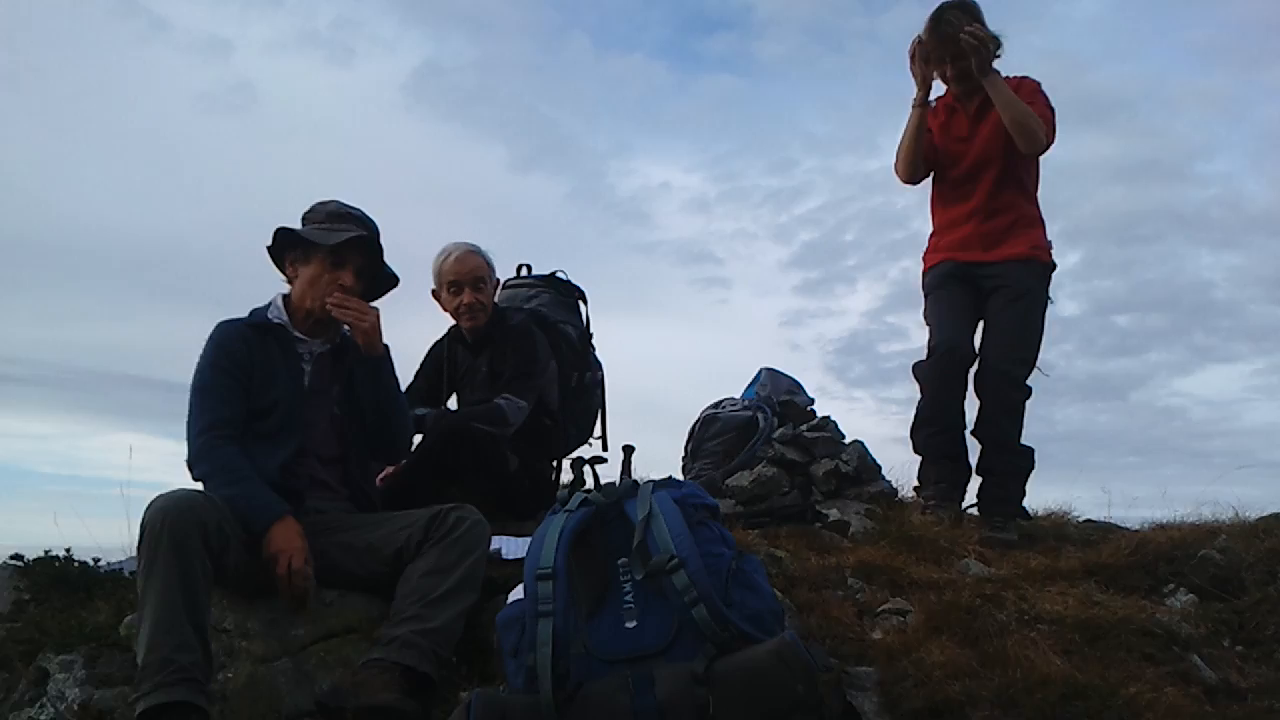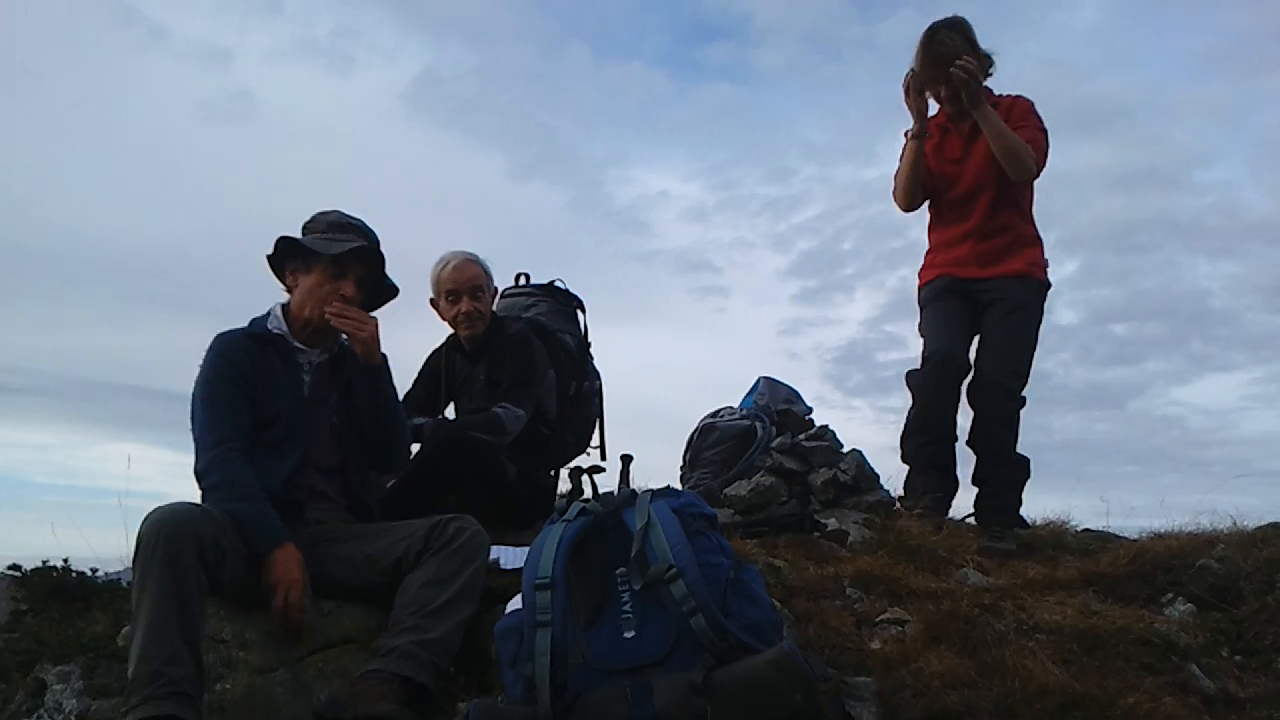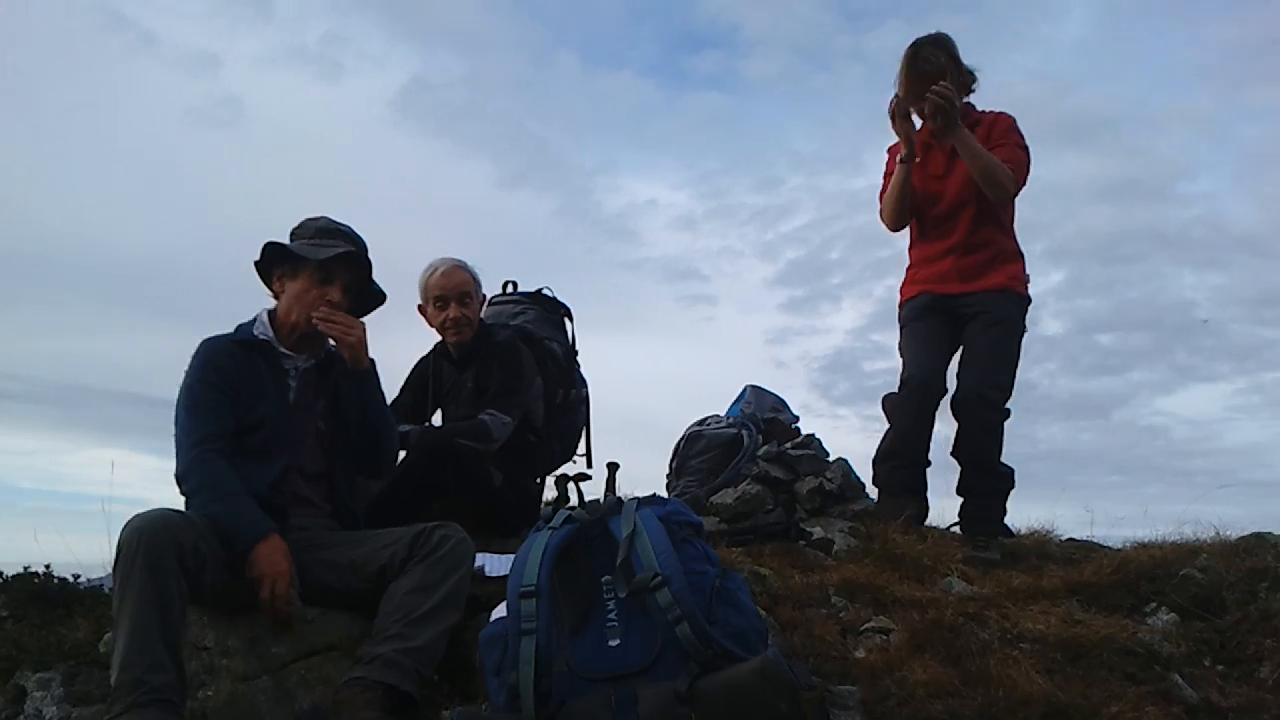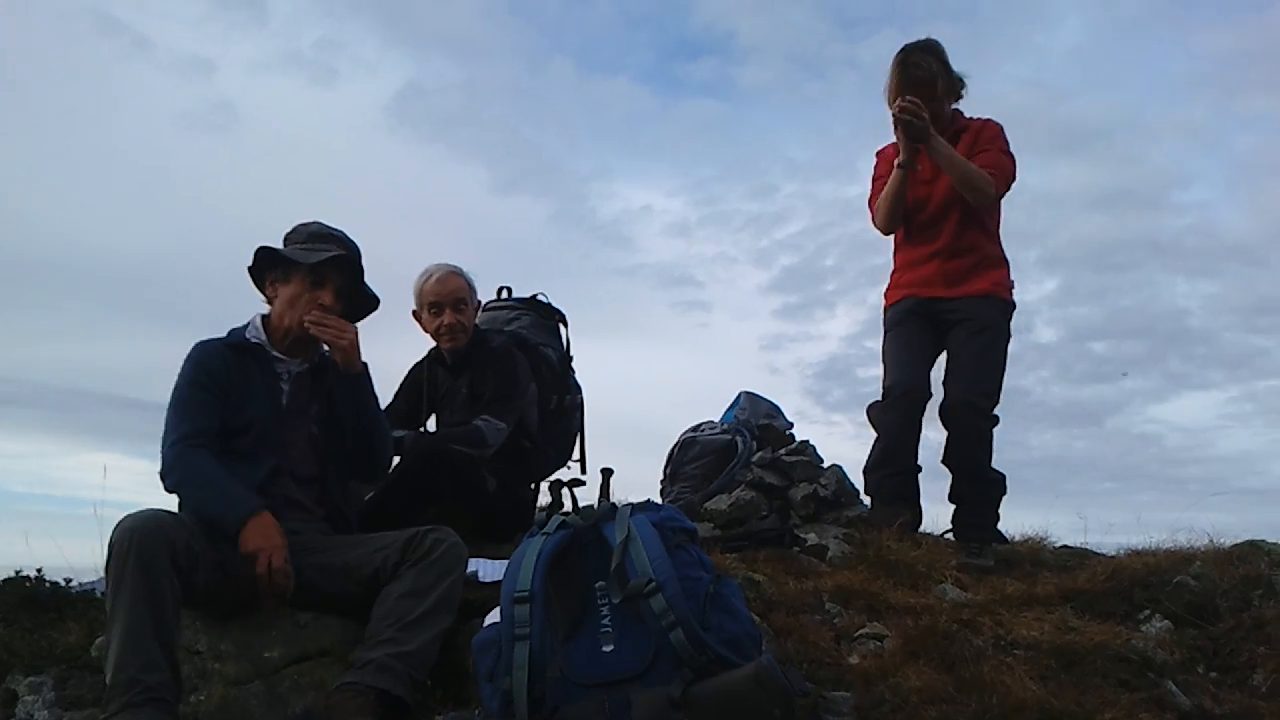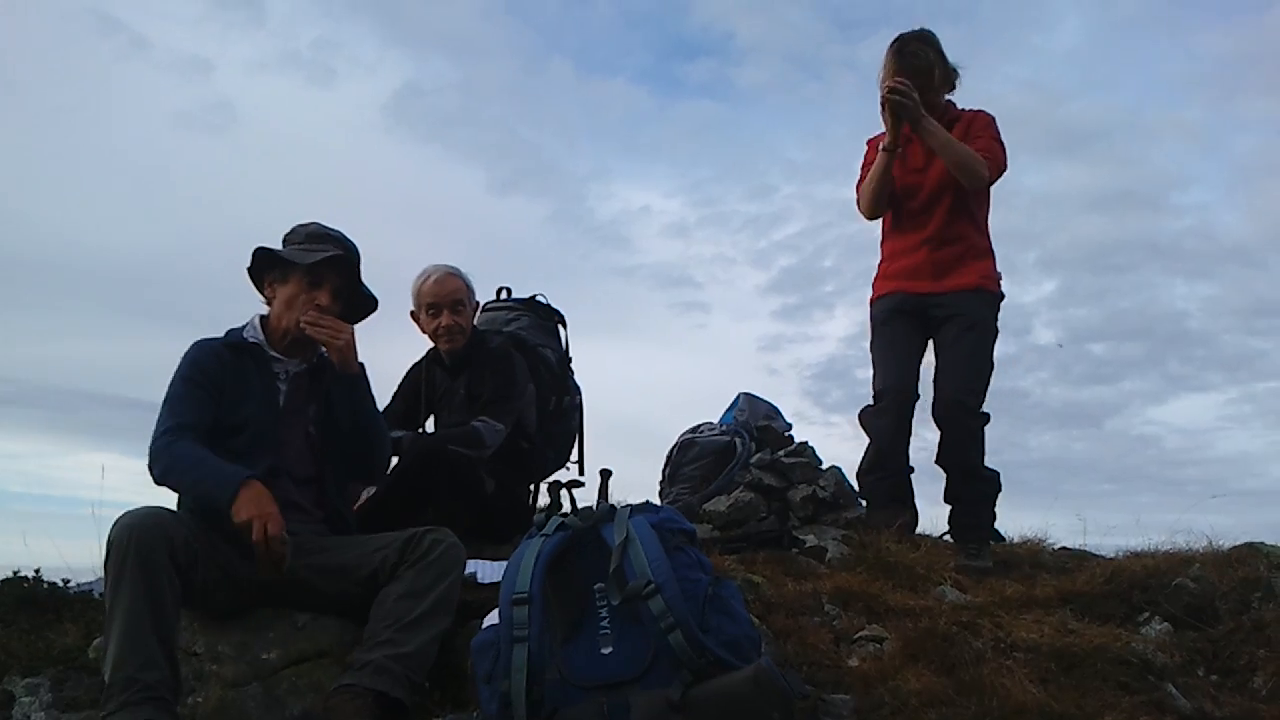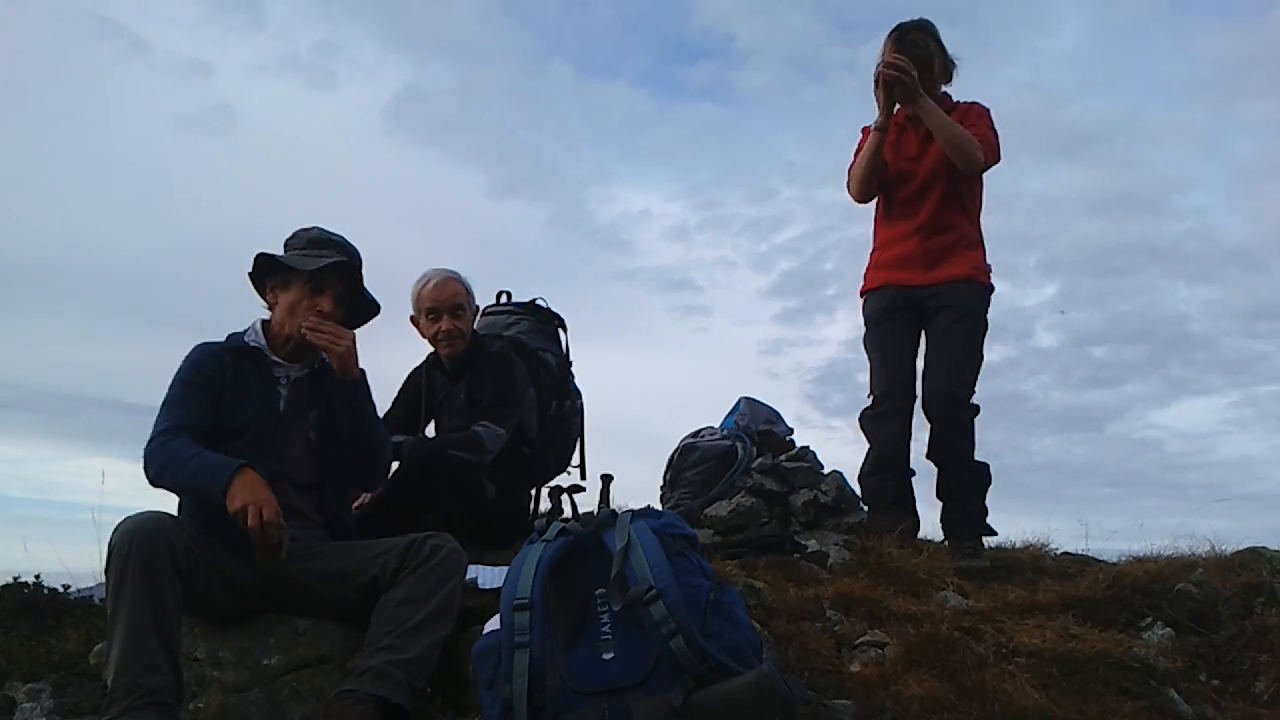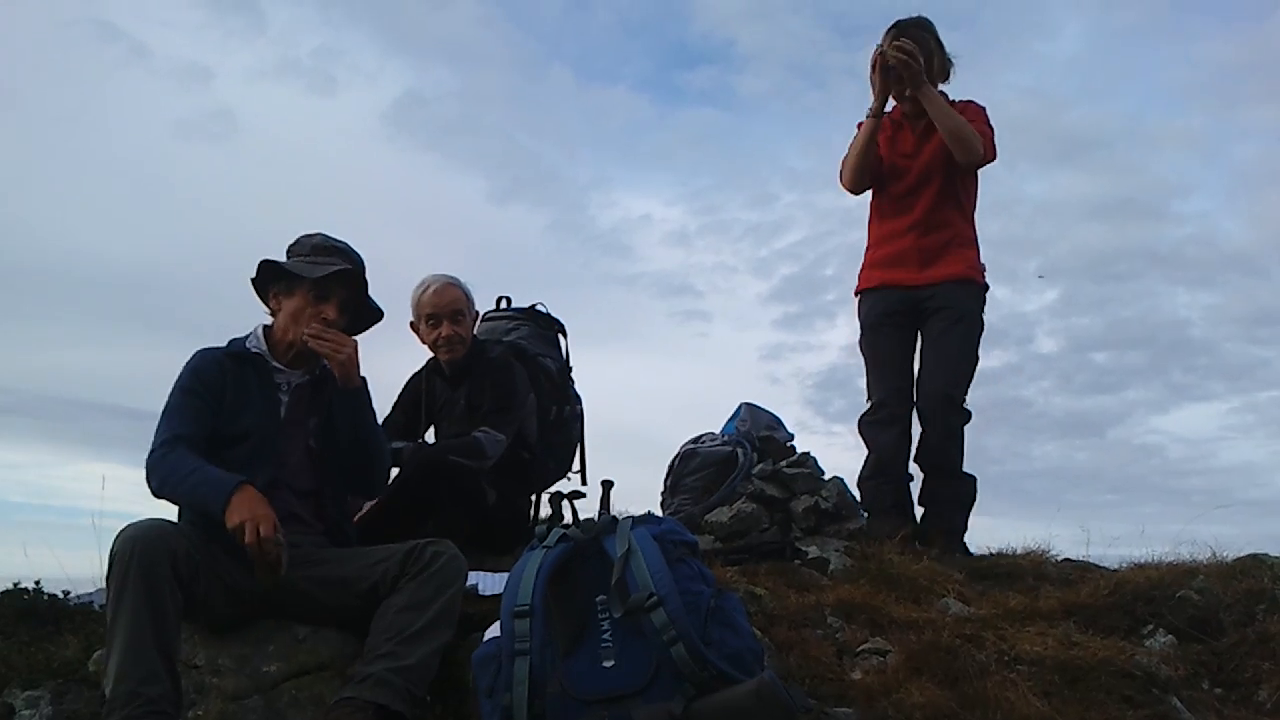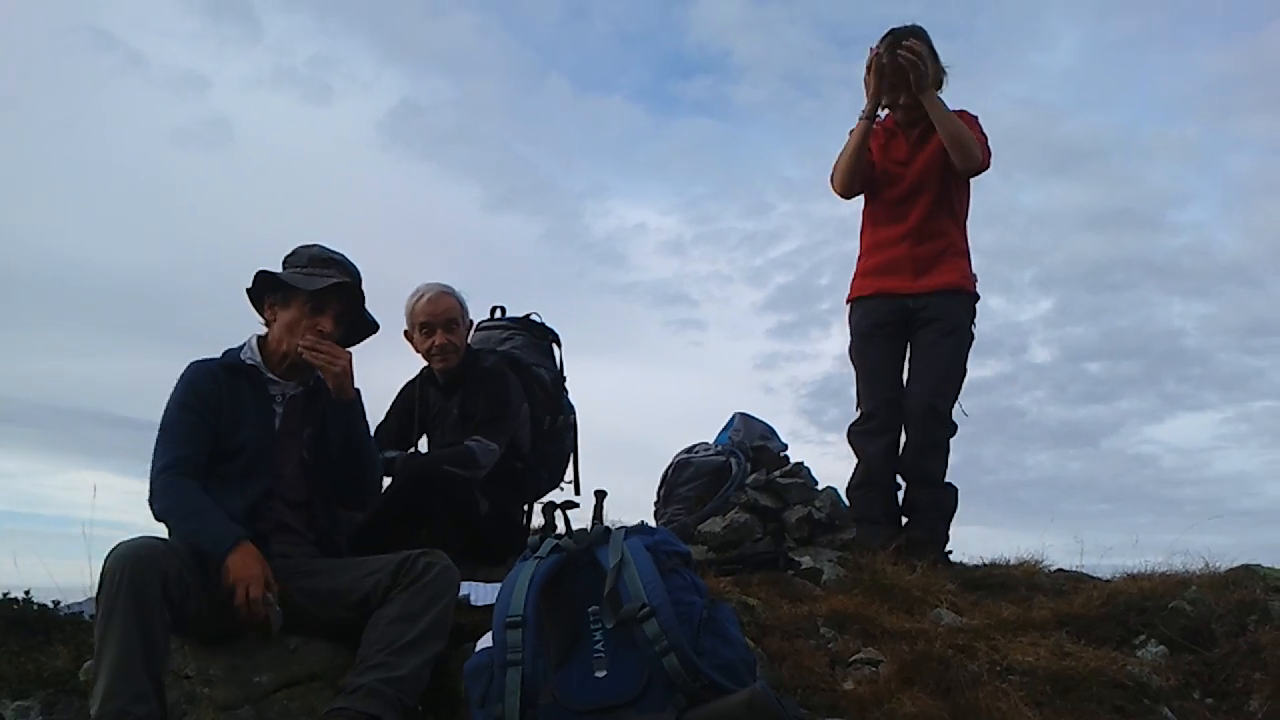
dt=0.1s
person 1, frame 1
left shoulder: (1021, 93)
right shoulder: (931, 114)
left elbow: (1035, 142)
right elbow: (908, 173)
left wrist: (986, 79)
right wrist: (922, 95)
left hip: (1017, 261)
right hip: (951, 263)
left knee: (1002, 376)
right knee: (945, 354)
left ankle: (1001, 507)
right ankle: (941, 485)
person 1, frame 2
left shoulder: (1014, 112)
right shoulder: (924, 136)
left elbow: (1025, 168)
right elbow: (906, 200)
left wrist: (979, 105)
right wrist: (918, 124)
left hip: (1013, 277)
right hip: (947, 278)
left knee: (996, 388)
right knee: (940, 364)
left ankle: (999, 516)
right ankle: (927, 494)
person 1, frame 3
left shoulder: (998, 128)
right shoulder: (903, 150)
left elbow: (1003, 186)
right elbow: (893, 218)
left wrist: (954, 129)
right wrist: (909, 150)
left hip: (994, 291)
right hip: (927, 293)
left knee: (980, 400)
right knee: (917, 385)
left ankle: (983, 526)
right ankle: (898, 513)
person 1, frame 4
left shoulder: (984, 135)
right shoulder: (891, 156)
left elbow: (984, 192)
right elbow: (885, 223)
left wrist: (931, 138)
right wrist: (906, 156)
left hip: (979, 297)
right hip: (911, 299)
left knee: (968, 408)
right knee: (900, 394)
left ankle: (975, 532)
right ankle: (890, 518)
person 1, frame 5
left shoulder: (974, 125)
right shoulder: (883, 144)
left elbow: (978, 174)
right elbow: (869, 206)
left wrist: (923, 116)
right wrist: (893, 135)
left hip: (966, 291)
right hip: (898, 292)
left knee: (957, 406)
right knee: (891, 398)
left ankle: (972, 534)
right ankle: (887, 522)
person 1, frame 6
left shoulder: (969, 117)
right shoulder: (877, 132)
left elbow: (973, 160)
right elbow: (859, 190)
left wrist: (921, 99)
right wrist: (884, 116)
left hip: (957, 282)
right hip: (889, 285)
left knee: (948, 399)
right knee: (889, 401)
left ankle: (964, 530)
right ankle: (889, 527)
person 1, frame 7
left shoulder: (963, 116)
right shoulder: (876, 130)
left elbow: (975, 153)
right elbow: (852, 181)
left wrist: (927, 91)
right wrist: (878, 106)
left hip: (952, 283)
right hip: (885, 285)
left knee: (940, 400)
right knee: (889, 405)
left ankle: (941, 534)
right ankle: (888, 533)
person 1, frame 8
left shoulder: (957, 125)
right shoulder: (869, 137)
left elbow: (972, 160)
right elbow: (843, 185)
left wrist: (927, 94)
right wrist: (870, 110)
left hip: (944, 292)
right hip: (876, 294)
left knee: (926, 411)
right knee: (878, 416)
left ankle: (925, 545)
right ankle: (878, 544)
person 2, frame 1
left shoulder: (358, 356)
right shoulder: (236, 340)
left elbow: (394, 449)
right elbow: (210, 447)
left wrist: (374, 354)
right wrist: (274, 520)
left hip: (341, 530)
right hip: (251, 527)
left knee: (462, 525)
right knee: (177, 512)
person 2, frame 2
left shoulder: (357, 365)
right shoulder: (236, 350)
left elbow: (391, 460)
right elbow: (219, 460)
left wrist: (372, 363)
right wrist: (276, 546)
left hip: (339, 542)
right hip: (250, 541)
left knee: (462, 536)
right knee: (172, 524)
person 2, frame 3
left shoulder: (344, 372)
right shoulder: (222, 356)
left elbow: (378, 464)
right elbow: (200, 462)
left wrist: (359, 368)
right wrist: (262, 540)
left hip: (325, 549)
right hip: (233, 546)
left knee: (447, 543)
right knee: (153, 533)
person 2, frame 4
left shoulder: (337, 377)
right shoulder: (214, 359)
left elbow: (372, 467)
right elbow: (182, 458)
left wrist: (352, 371)
right wrist: (249, 518)
left hip: (318, 553)
right hip: (224, 545)
left knee: (440, 547)
right knee: (144, 532)
person 2, frame 5
left shoulder: (336, 376)
right shoulder: (213, 359)
left elbow: (369, 468)
right elbow: (169, 451)
left wrist: (350, 372)
right wrist: (237, 487)
left hip: (314, 554)
right hip: (221, 547)
left knee: (438, 547)
right knee: (144, 529)
person 2, frame 6
left shoulder: (336, 382)
right shoulder: (213, 363)
left elbow: (369, 475)
right elbow: (163, 453)
left wrist: (350, 377)
right wrist: (233, 475)
left hip: (314, 559)
right hip: (221, 552)
left knee: (439, 553)
right knee: (144, 534)
person 2, frame 7
left shoulder: (337, 389)
right shoulder: (214, 369)
left elbow: (368, 484)
right elbow: (166, 462)
left wrist: (351, 386)
right wrist: (233, 490)
left hip: (314, 565)
right hip: (222, 556)
left knee: (439, 559)
right knee: (146, 542)
person 2, frame 8
left shoulder: (331, 400)
right shoulder: (208, 381)
left elbow: (361, 495)
right elbow: (170, 484)
left wrist: (344, 397)
right wrist: (232, 549)
left hip: (306, 577)
right hip: (214, 573)
left knee: (432, 570)
right knee: (137, 561)
person 3, frame 1
left shoulder: (522, 336)
right shoulder: (448, 347)
left elbow: (505, 417)
right elbow: (407, 409)
left wrist: (417, 418)
left hip: (525, 483)
right hip: (473, 478)
left knee: (452, 432)
person 3, frame 2
left shoulder: (521, 346)
right shoulder: (445, 356)
left elbow: (504, 426)
right elbow: (404, 419)
left wrist: (416, 427)
left hip: (525, 492)
right hip: (473, 487)
left knee: (450, 441)
person 3, frame 3
left shoulder: (508, 353)
right shoulder: (433, 364)
left elbow: (490, 432)
left wrist: (402, 434)
left hip: (509, 500)
right hip: (458, 494)
left knee: (435, 449)
person 3, frame 4
left shoulder: (503, 359)
right shoulder: (428, 369)
left elbow: (484, 438)
left wrist: (397, 439)
left hip: (503, 505)
right hip: (452, 499)
left knee: (430, 454)
person 3, frame 5
left shoulder: (501, 360)
right shoulder: (426, 370)
left elbow: (483, 439)
left wrist: (394, 441)
right wrist: (374, 482)
left hip: (501, 506)
right hip: (450, 500)
left knee: (428, 454)
person 3, frame 6
left shoulder: (501, 364)
right shoulder: (426, 375)
left elbow: (483, 444)
left wrist: (395, 446)
left hip: (501, 511)
right hip: (451, 505)
left knee: (429, 460)
person 3, frame 7
left shoulder: (502, 370)
right shoulder: (425, 380)
left elbow: (483, 451)
left wrist: (394, 452)
left hip: (503, 516)
right hip: (451, 512)
left knee: (429, 465)
person 3, frame 8
left shoulder: (495, 380)
right shoulder: (418, 389)
left elbow: (477, 460)
right elbow: (376, 451)
left wrist: (387, 461)
left hip: (496, 526)
right hip: (444, 521)
left knee: (421, 475)
